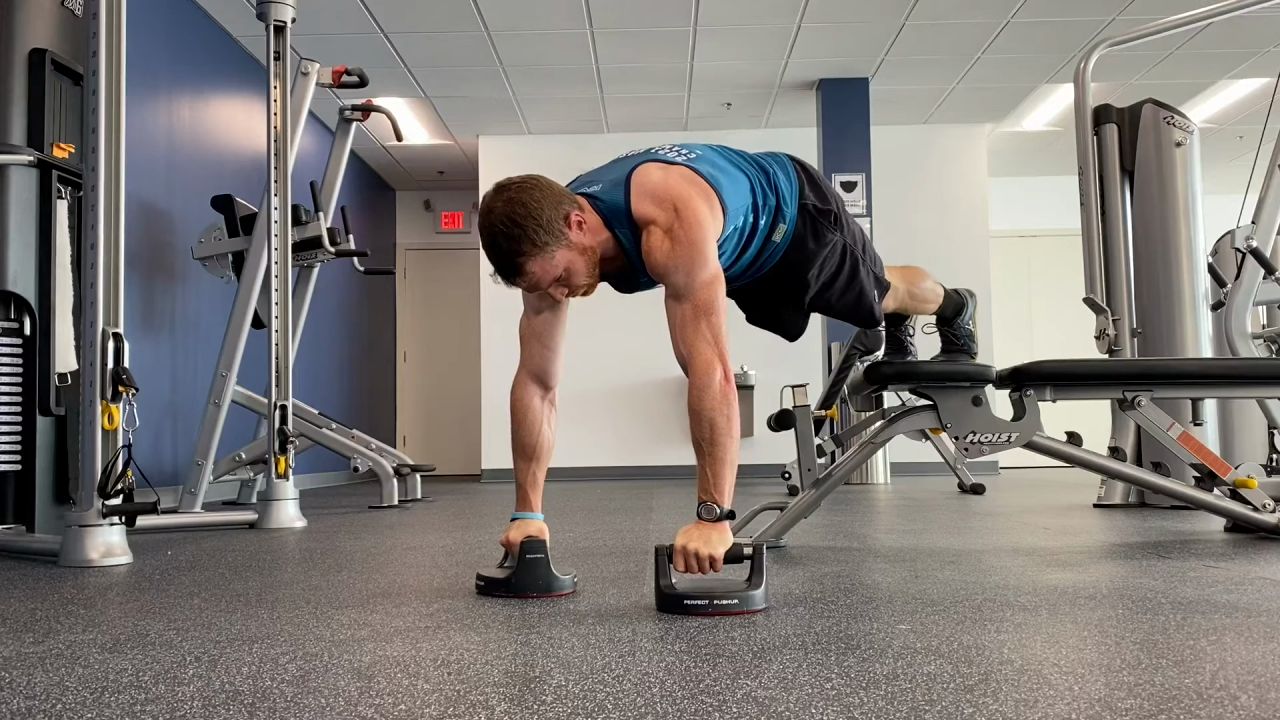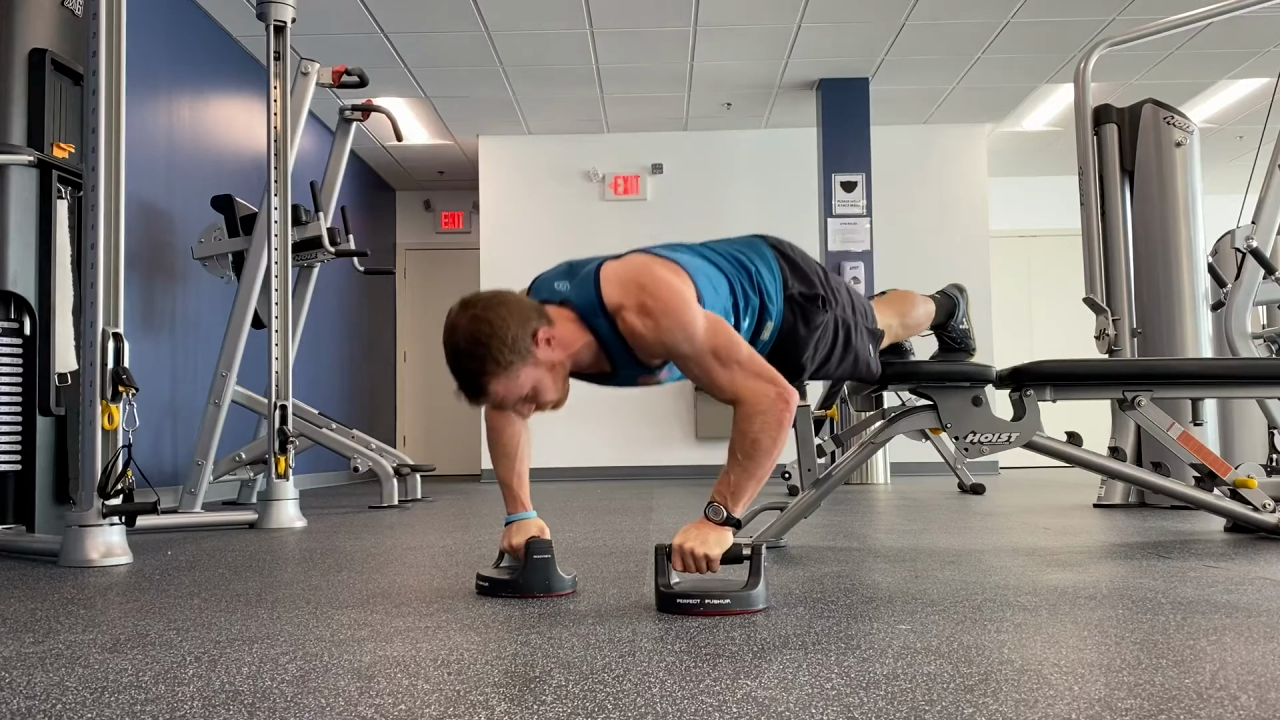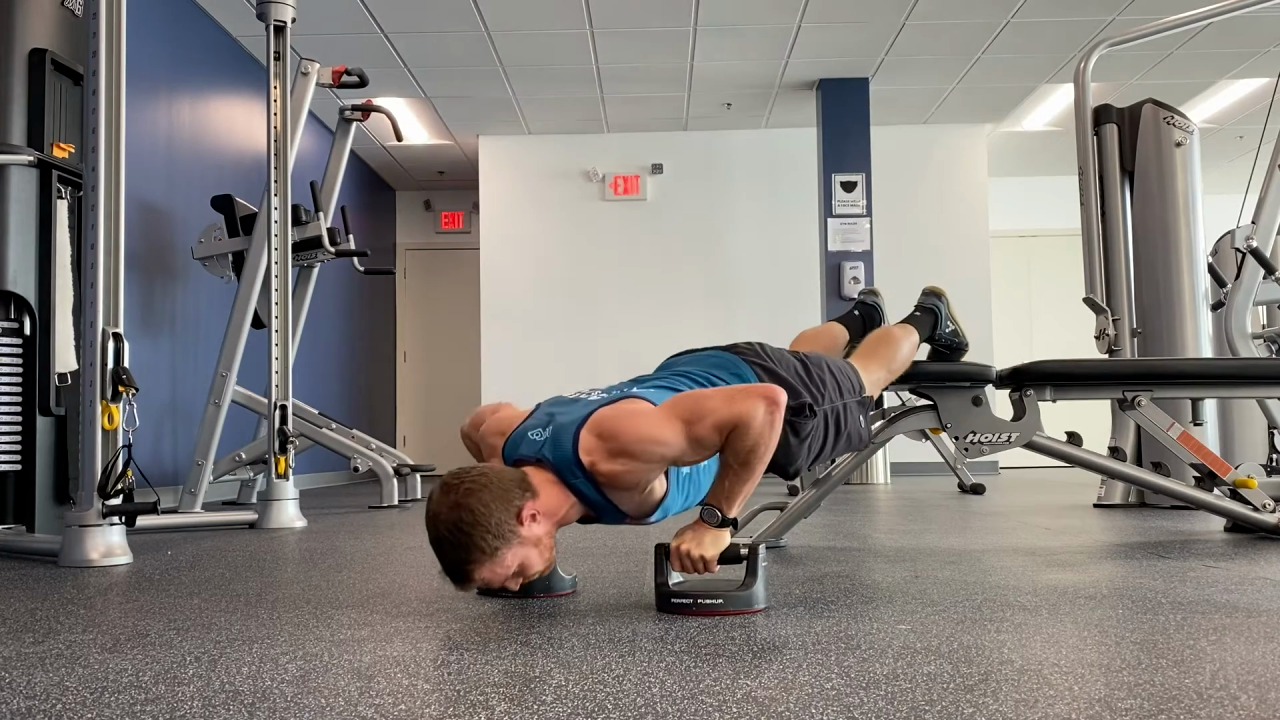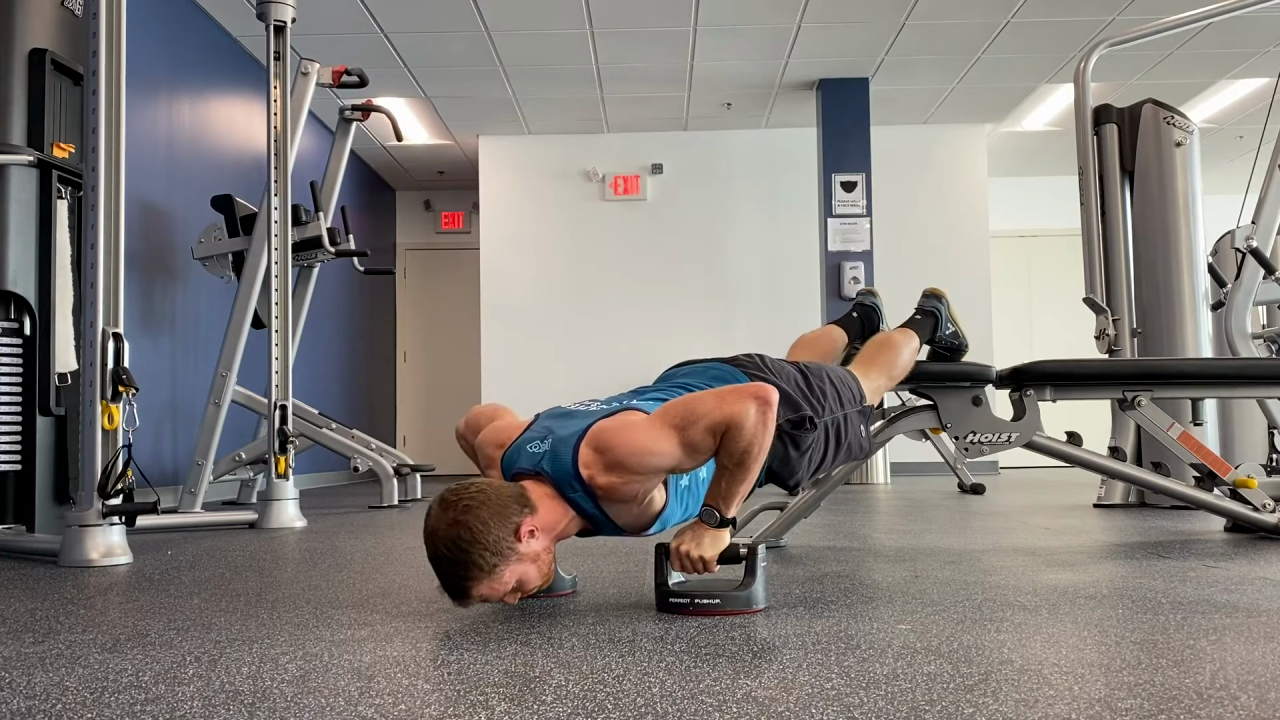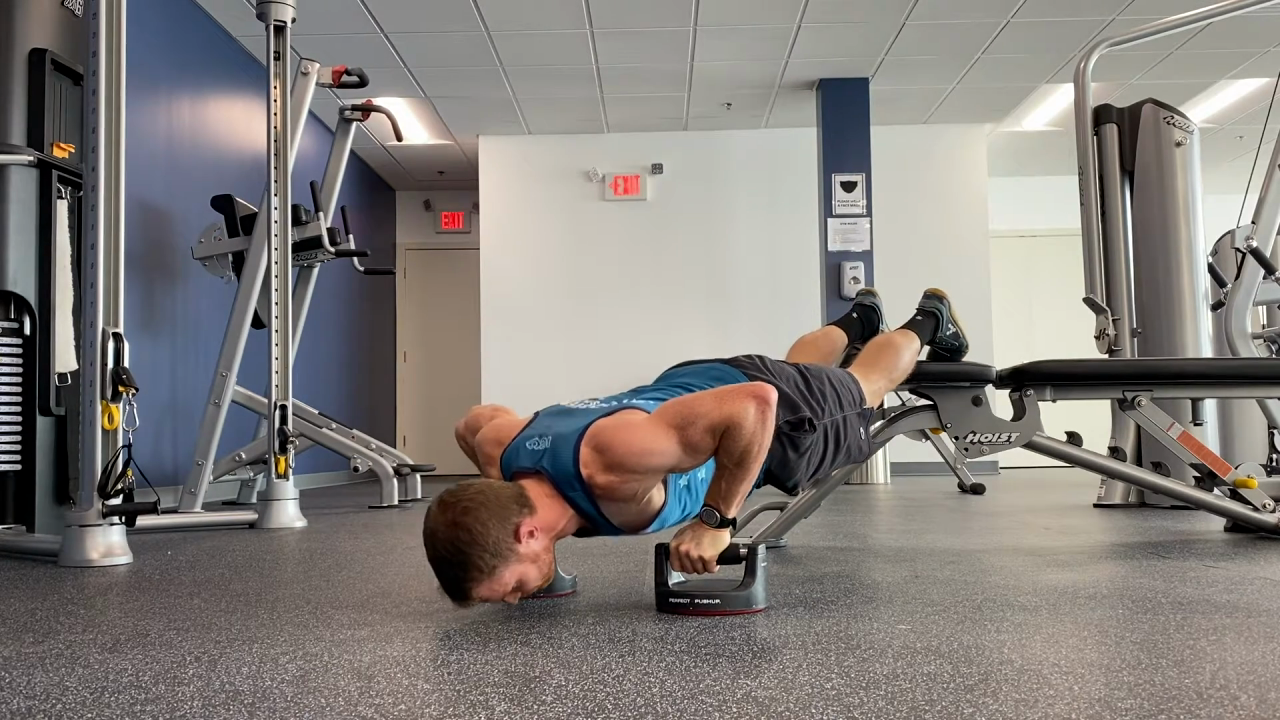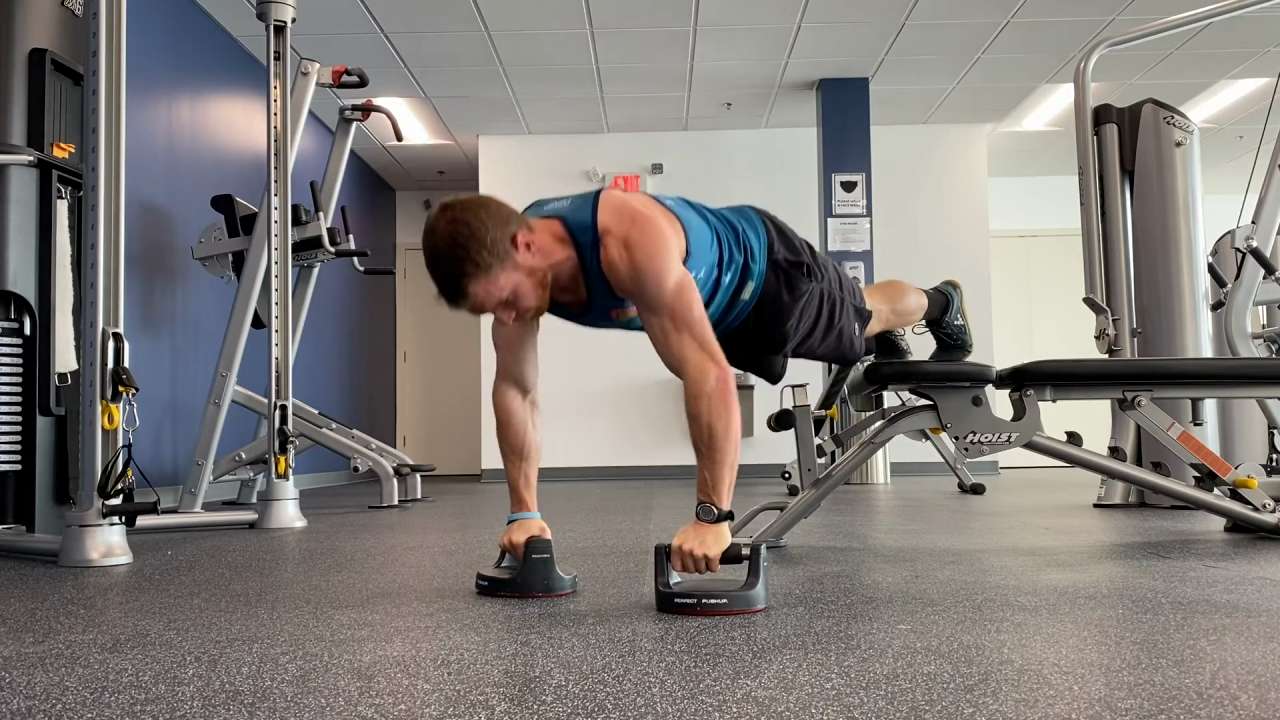
dt=0.7s
person 1, frame 1
left shoulder: (671, 221)
right shoulder: (549, 241)
left elbow: (711, 373)
right elbow: (536, 382)
left wrist: (713, 515)
right wrist: (527, 512)
left hip: (793, 212)
right hip: (745, 253)
left knee: (881, 292)
left ankle: (955, 309)
right ankle: (898, 333)
person 1, frame 2
left shoulder: (644, 310)
right shoulder: (525, 318)
left elbow: (772, 399)
right elbow: (498, 405)
left wrist: (719, 519)
right wrist: (520, 513)
left hip: (777, 289)
right hip: (723, 299)
left knee: (877, 330)
left ankle: (945, 308)
right ankle: (874, 299)
person 1, frame 3
left shoulder: (613, 452)
right shoulder: (504, 444)
left elbow: (765, 406)
left wrist: (715, 521)
left hip: (766, 393)
right hip: (692, 376)
left knee: (862, 380)
right knee: (803, 357)
left ankle: (929, 317)
right ankle: (860, 316)
person 1, frame 4
left shoulder: (611, 464)
right shoulder: (502, 454)
left elbow: (757, 404)
right elbow: (474, 420)
left wrist: (714, 522)
right wrist: (502, 498)
left hip: (772, 412)
right hip: (689, 388)
left knee: (861, 386)
right knee: (799, 366)
left ankle: (929, 320)
right ankle: (859, 318)
person 1, frame 5
left shoulder: (609, 463)
right shoulder: (501, 454)
left elbow: (756, 403)
right elbow: (473, 421)
left wrist: (715, 522)
right wrist: (506, 504)
left hip: (772, 414)
right hip: (687, 388)
left knee: (862, 387)
right knee: (799, 367)
left ankle: (930, 320)
right ankle: (859, 318)
person 1, frame 6
left shoulder: (631, 241)
right shoulder: (511, 261)
left elbow: (712, 377)
right elbow: (513, 389)
left wrist: (712, 516)
right wrist: (525, 512)
left hip: (766, 267)
right hip: (717, 292)
left knee: (864, 316)
left ankle: (941, 306)
right ankle: (884, 342)
